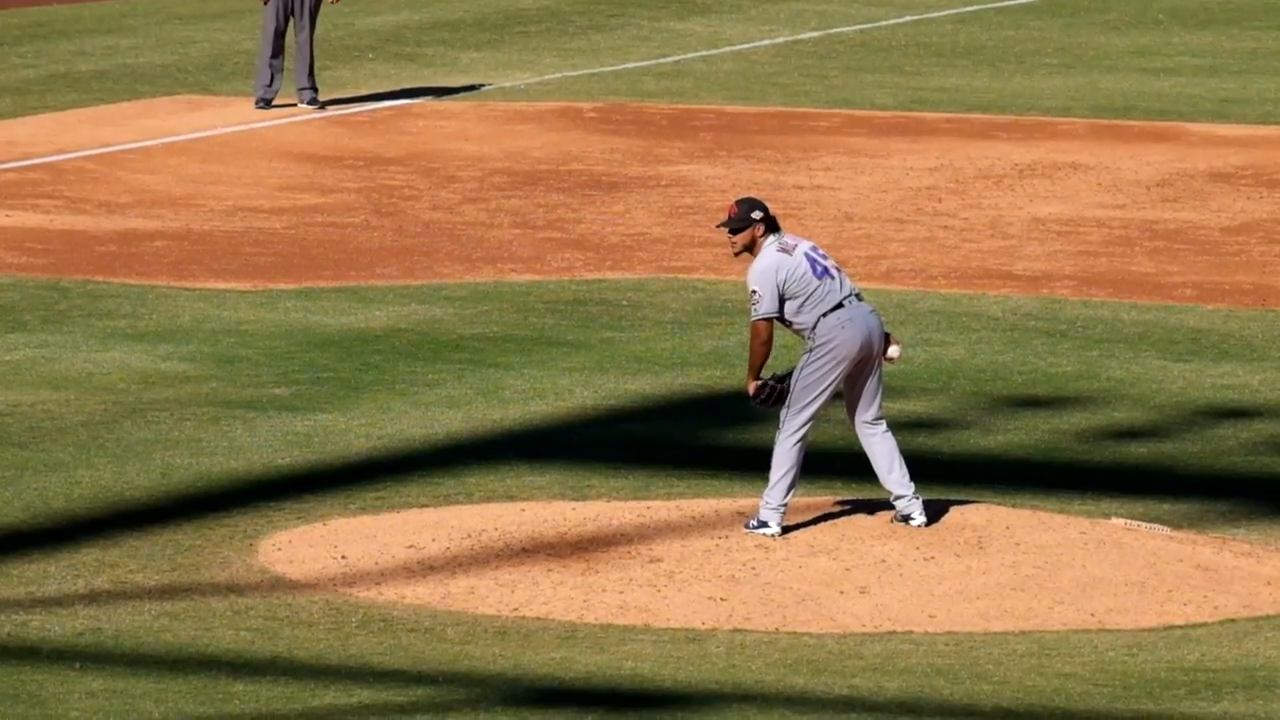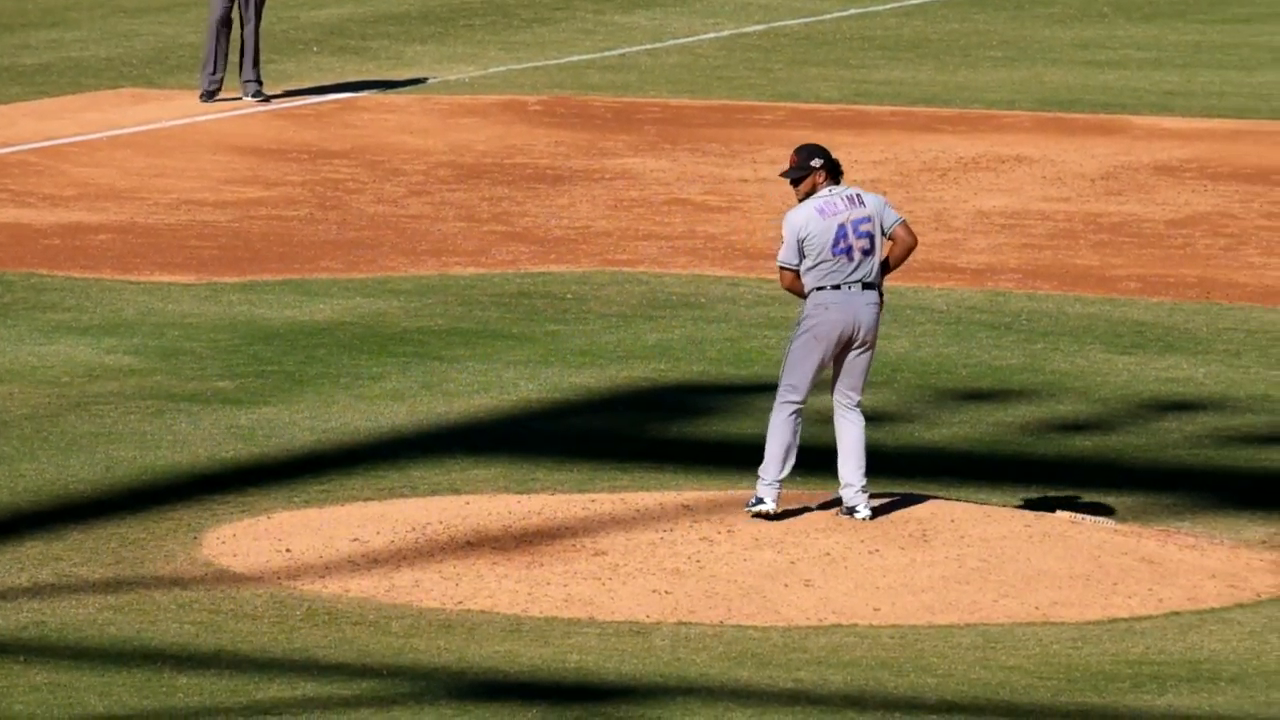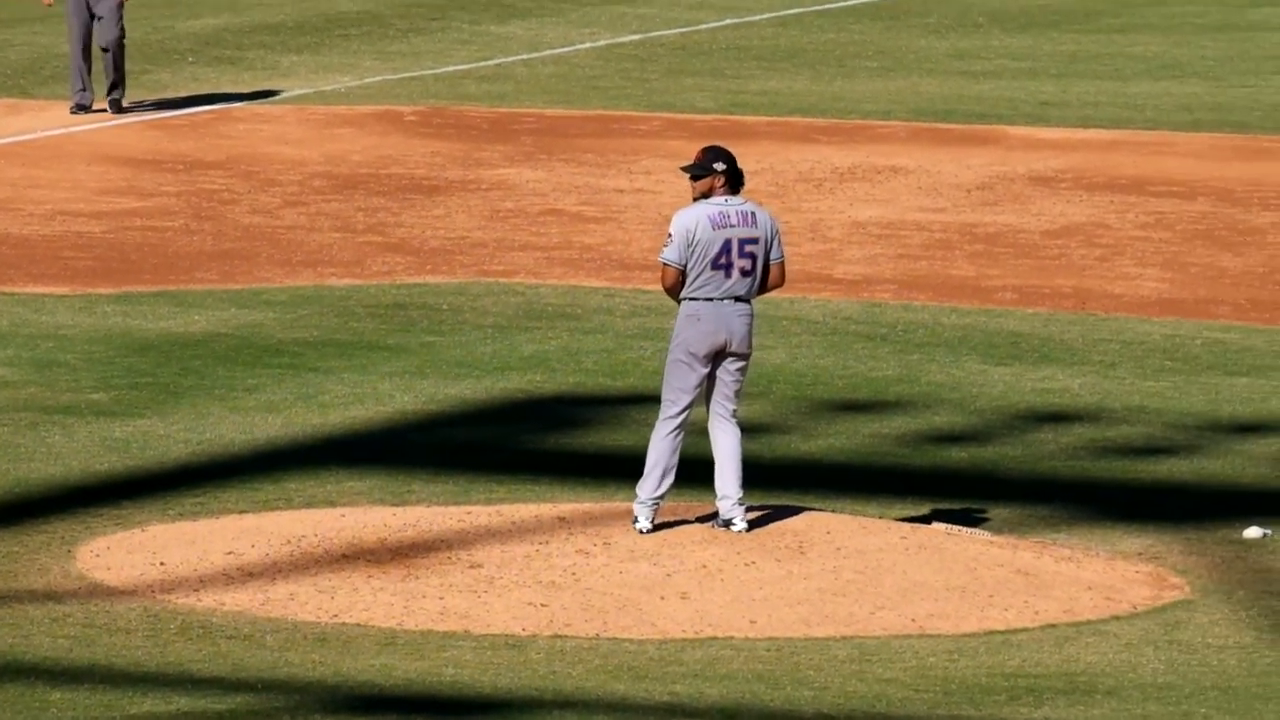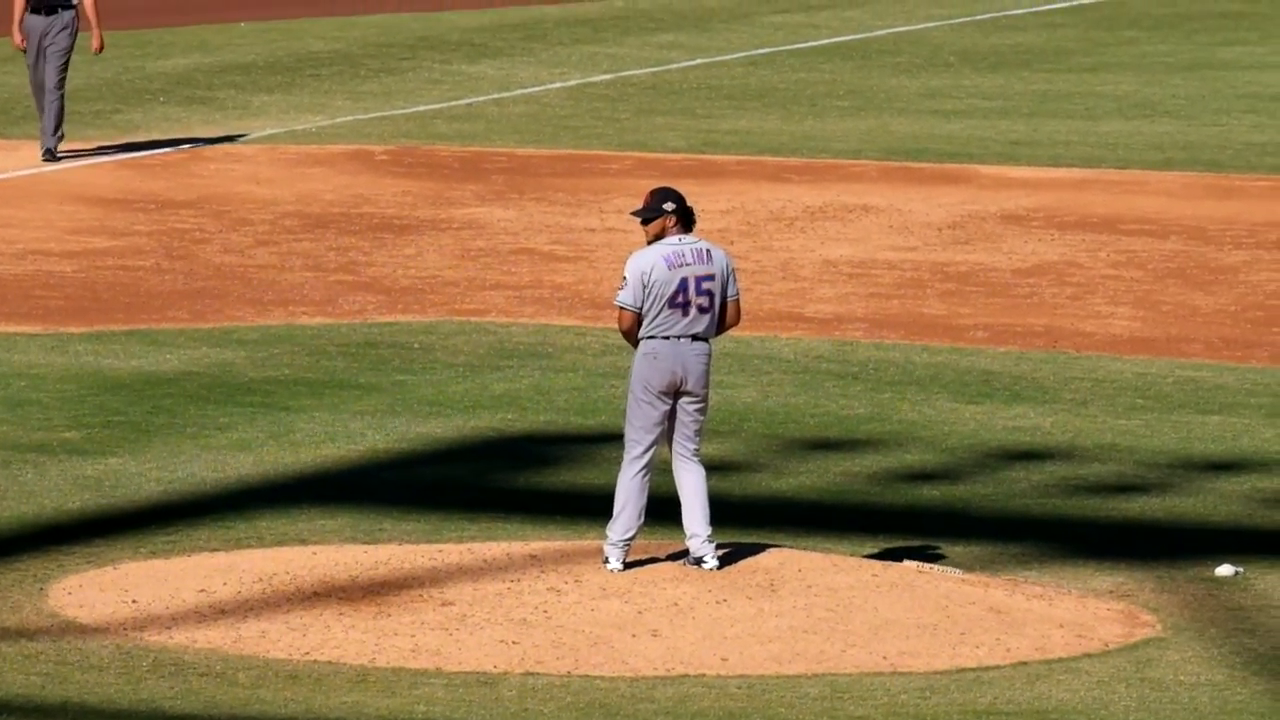
dt=0.7s
person 1, frame 1
left shoulder: (763, 267)
right shoulder: (795, 242)
left elbow: (762, 333)
right elbow: (839, 285)
left wrist: (752, 378)
left hip: (835, 333)
right hip: (868, 320)
left knee: (793, 424)
right knee: (870, 422)
left ankle: (770, 515)
right ankle: (909, 505)
person 1, frame 2
left shoulder: (798, 216)
right shoulder: (871, 200)
left elbow: (788, 280)
right elbow: (907, 241)
right wrist: (874, 276)
left hip: (824, 308)
right hip: (867, 306)
left knee: (789, 400)
right knee: (848, 403)
left ankle: (768, 490)
right ankle: (855, 498)
person 1, frame 3
left shoulder: (688, 218)
right shoulder: (763, 218)
left elbow: (670, 279)
right elbow: (775, 278)
left wrist: (689, 299)
left hip: (697, 318)
right hip: (740, 320)
left knee: (672, 414)
right knee: (725, 416)
left ankle: (645, 509)
right ankle: (732, 509)
person 1, frame 4
left shoulder: (643, 259)
right shoulder: (718, 257)
left elbow: (626, 323)
right elbow: (732, 316)
left wrist: (644, 344)
left hip: (655, 357)
right hip: (698, 358)
left knee: (637, 455)
right knee: (688, 454)
left ankle: (617, 549)
right ankle: (702, 548)
